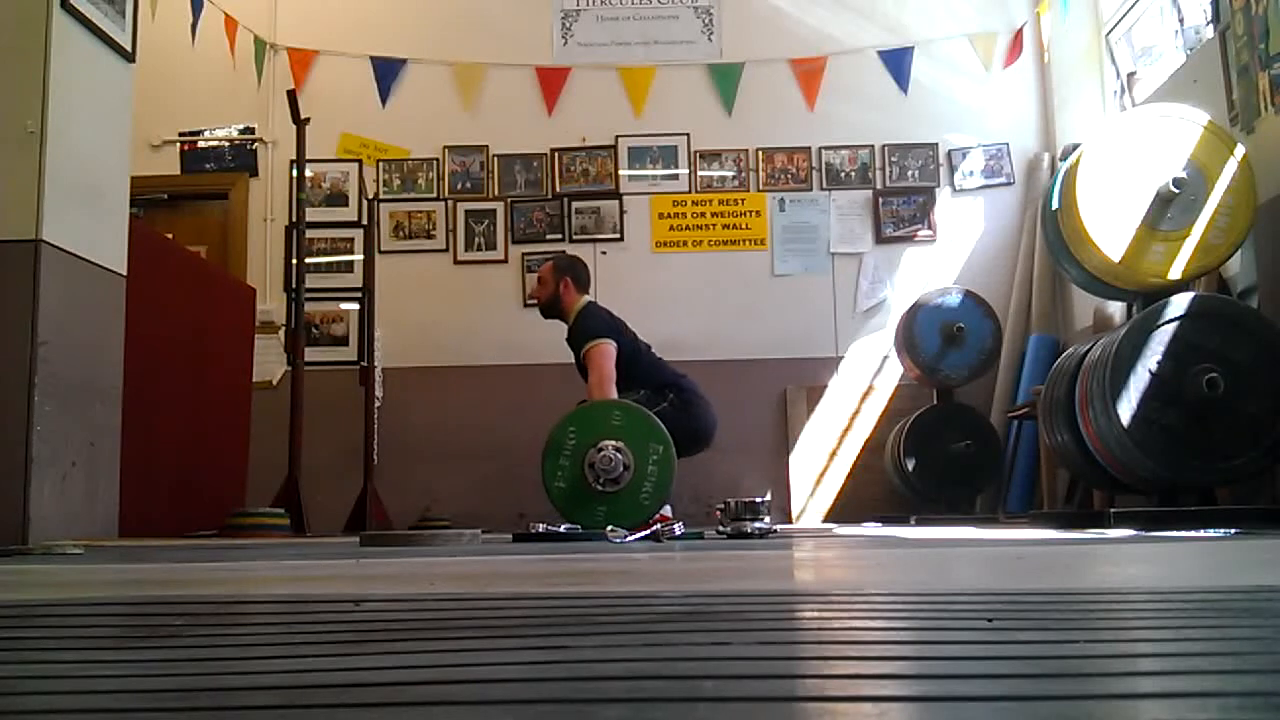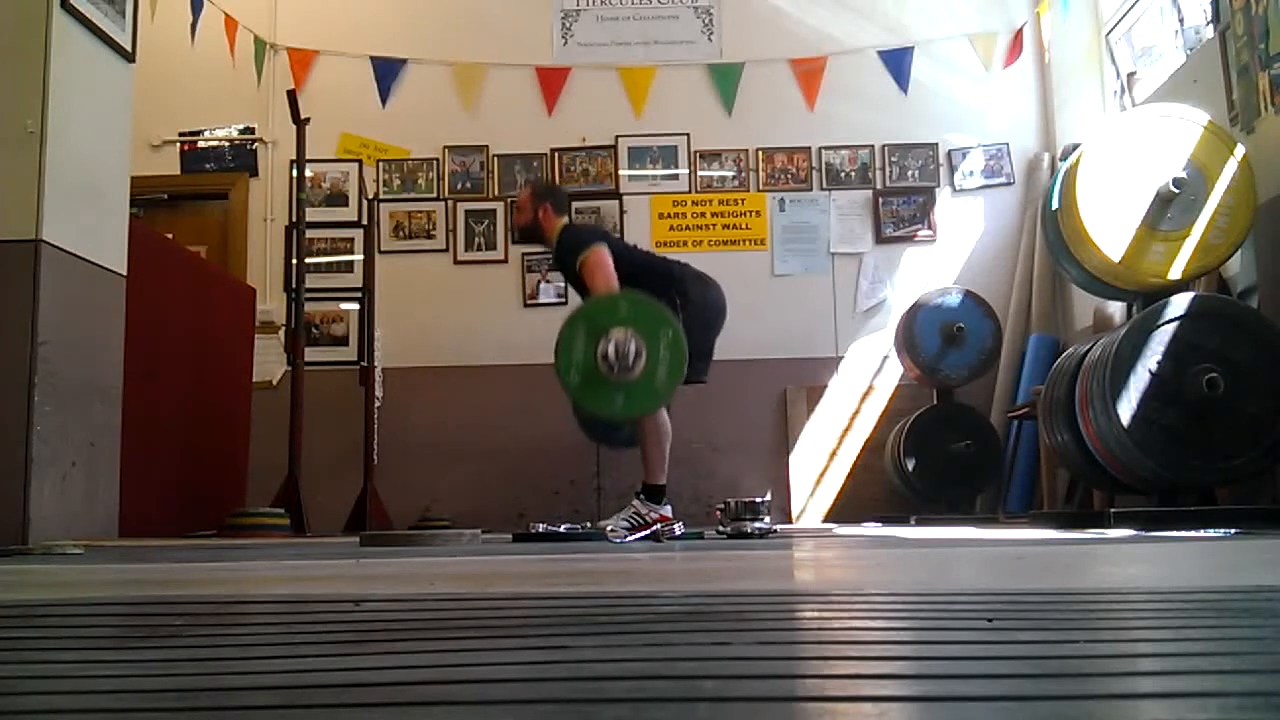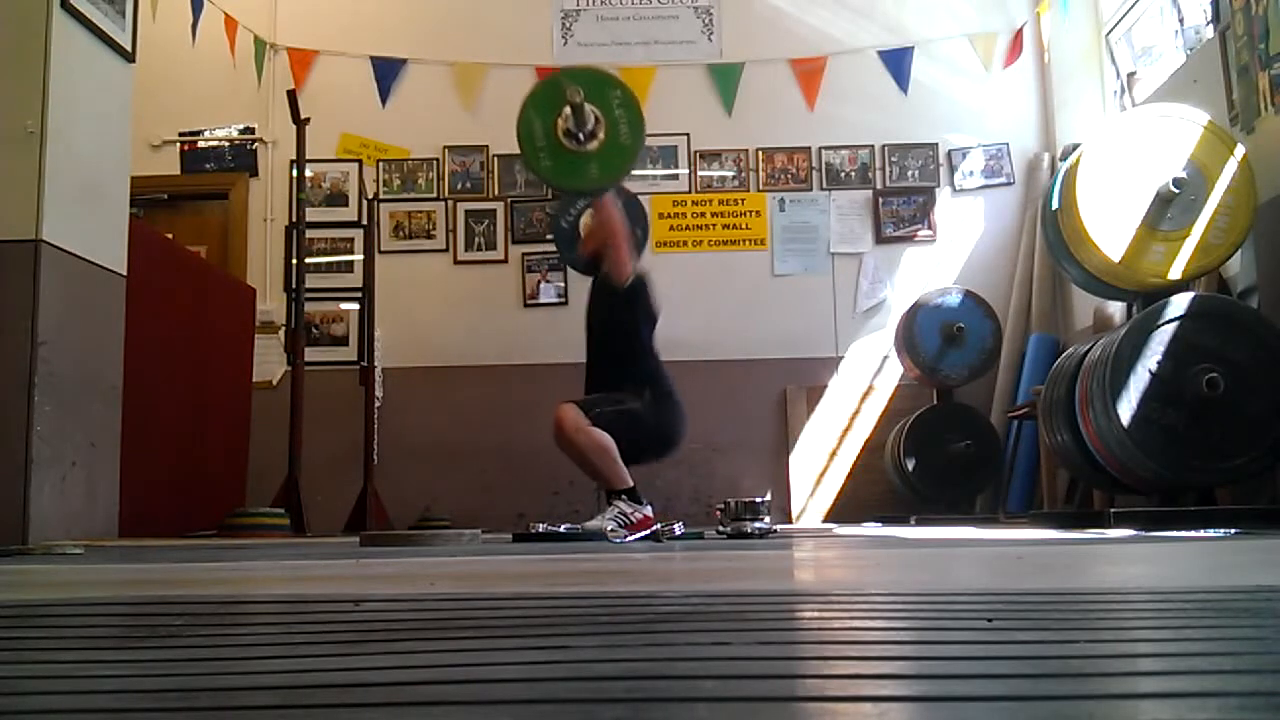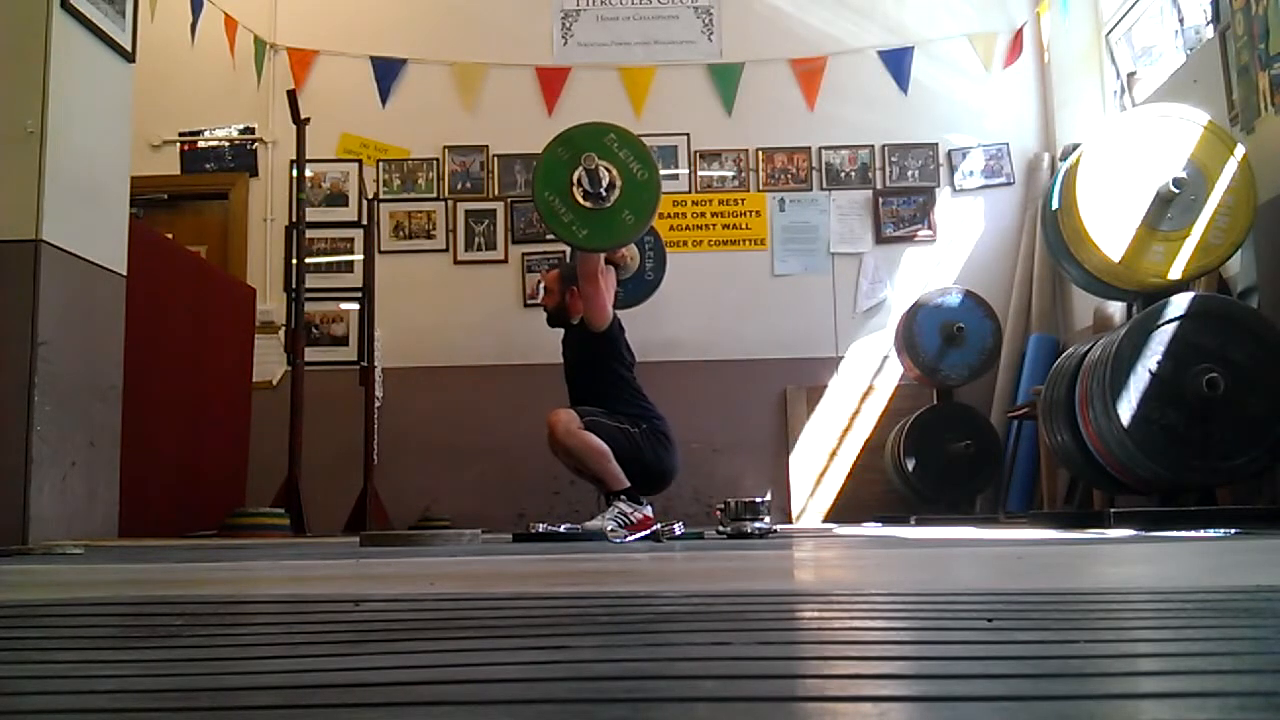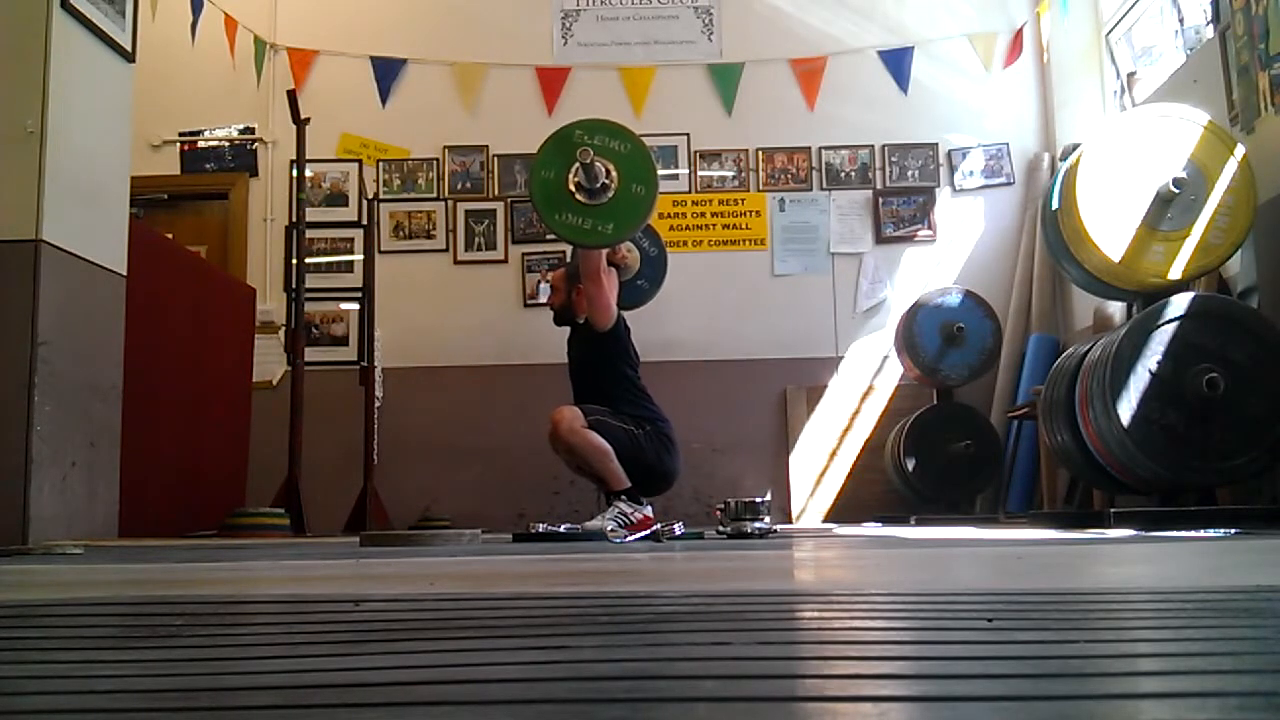
dt=0.7s
person 1, frame 1
left shoulder: (589, 322)
right shoulder: (592, 320)
left elbow: (603, 383)
right elbow: (603, 384)
left hip: (681, 410)
right hip: (691, 413)
person 1, frame 2
left shoulder: (576, 238)
right shoulder: (570, 247)
left elbow: (607, 287)
right elbow: (603, 294)
left hip: (690, 299)
right hip: (690, 302)
left ankle: (654, 505)
right ankle: (651, 501)
person 1, frame 3
left shoulder: (626, 283)
right shoulder: (611, 286)
left elbow: (615, 233)
right elbow: (606, 233)
right wrist: (601, 207)
left hip: (654, 415)
right hip: (644, 415)
left knee: (569, 419)
right knee: (569, 427)
left ankle: (631, 506)
right ankle: (626, 502)
person 1, frame 4
left shoulder: (596, 328)
right shoulder: (580, 330)
left elbow: (591, 276)
right elbow: (601, 279)
left hip: (650, 449)
right hip: (639, 448)
left knee: (562, 422)
right knee: (561, 438)
left ankle: (632, 506)
right ankle: (626, 502)
person 1, frame 5
left shoulder: (602, 327)
right shoulder: (584, 330)
left elbow: (593, 275)
right elbow: (604, 278)
right wrist: (611, 260)
left hip: (654, 451)
right hip: (642, 451)
left knee: (565, 421)
right knee: (563, 436)
left ankle: (631, 506)
right ankle: (626, 503)
